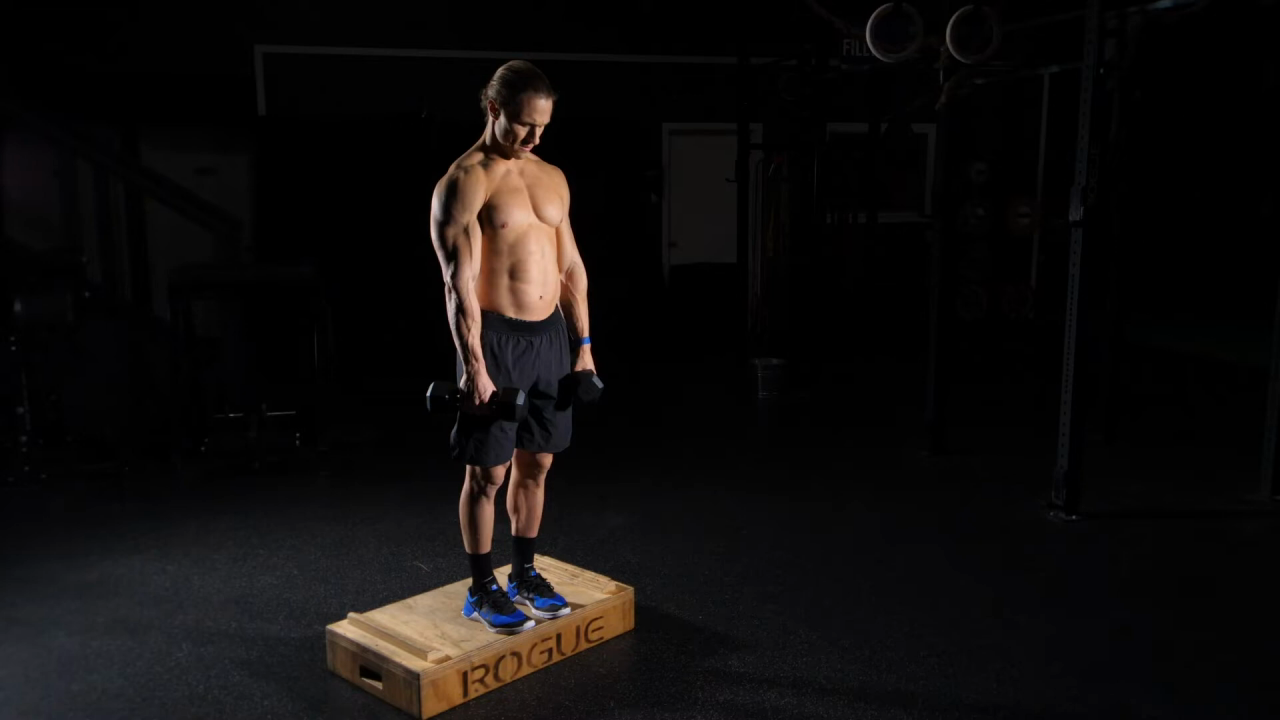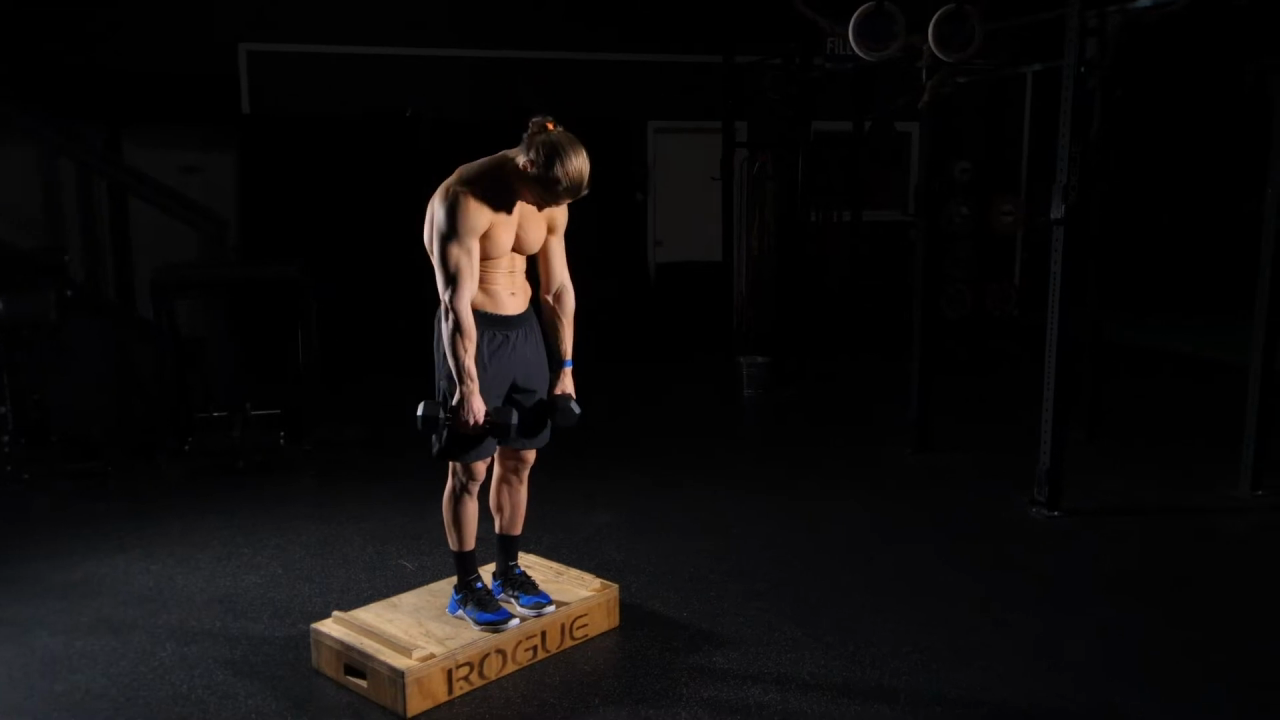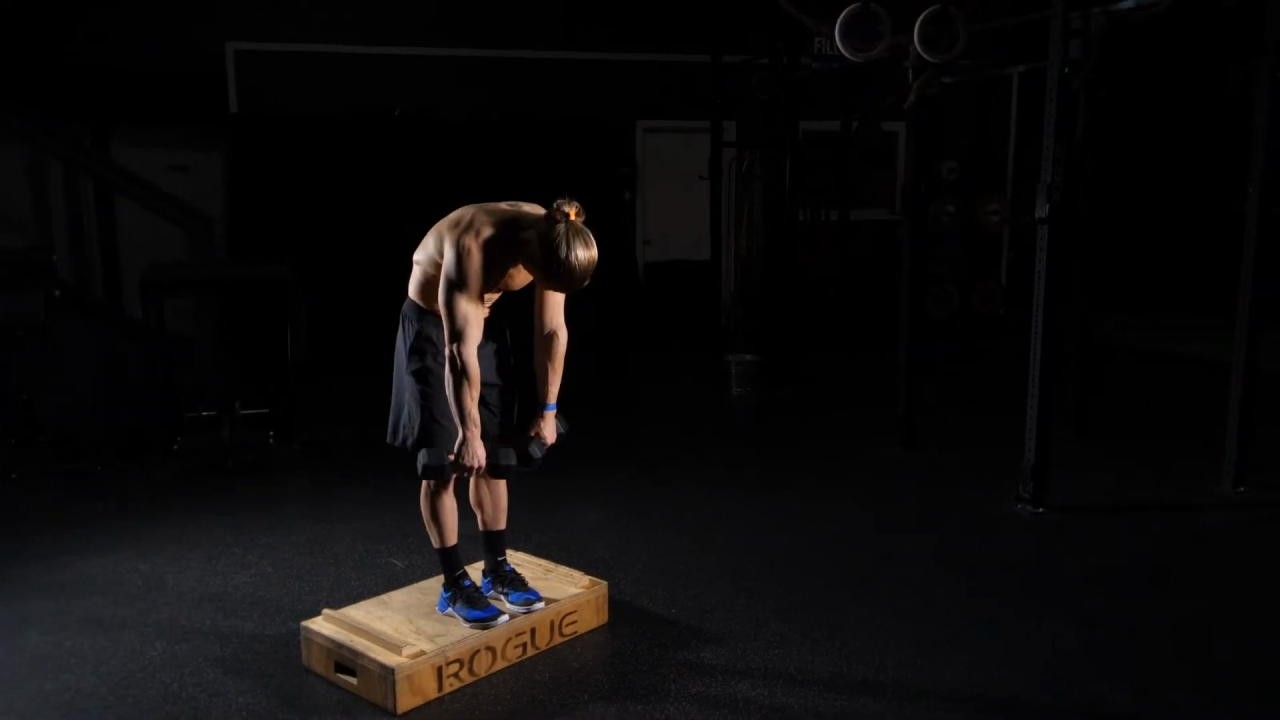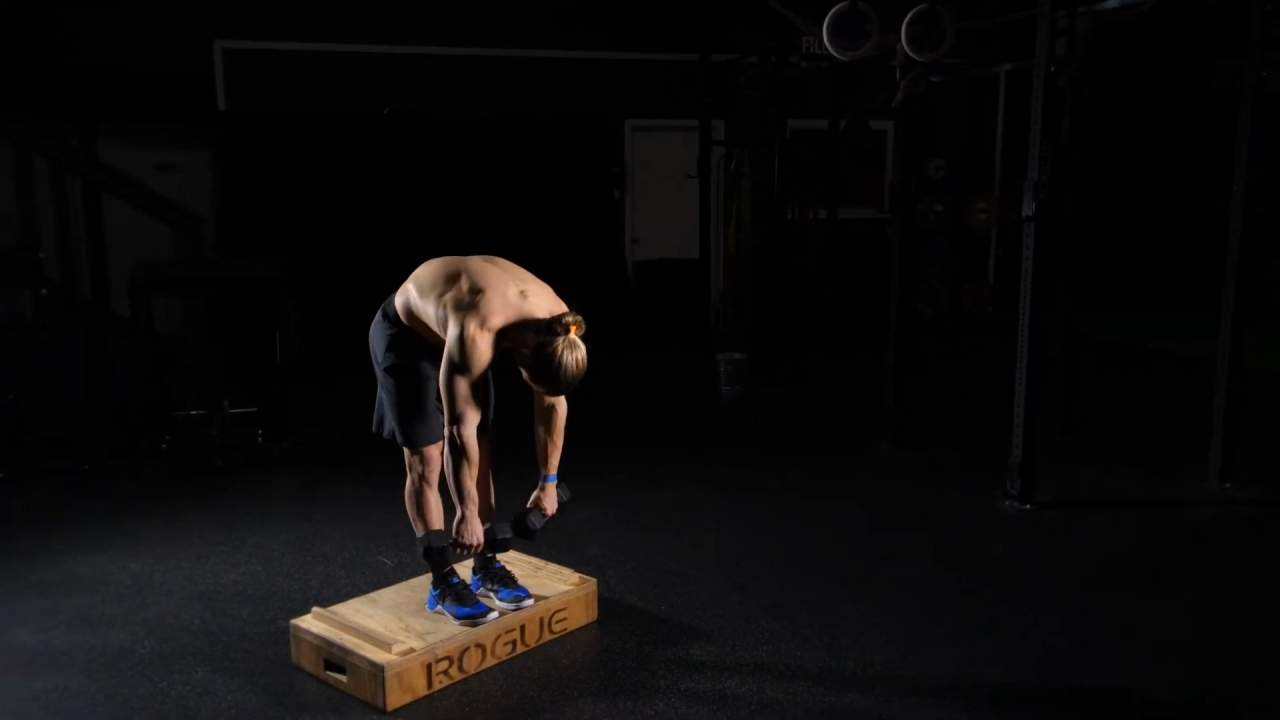
dt=1s
person 1, frame 1
left shoulder: (552, 178)
right shoulder: (464, 181)
left elbow: (571, 268)
right elbow: (459, 283)
left wrist: (583, 345)
right wrist: (474, 365)
left hip: (550, 338)
right hip: (496, 340)
left knee: (536, 465)
right knee: (488, 472)
left ankle: (524, 575)
right ankle: (481, 591)
person 1, frame 2
left shoulder: (550, 204)
right shoulder: (464, 199)
left elbow: (559, 288)
right elbow: (457, 302)
left wrist: (565, 367)
right wrist: (468, 385)
left hip: (523, 330)
right hip: (473, 334)
left knee: (519, 459)
right knee: (470, 468)
left ankle: (508, 573)
right ankle: (467, 588)
person 1, frame 3
left shoulder: (554, 242)
right shoulder: (474, 246)
left elbow: (552, 332)
right elbow: (460, 350)
left wrist: (548, 410)
right wrist: (468, 432)
left hip: (483, 325)
right hip: (432, 329)
left knee: (495, 456)
right knee: (445, 462)
left ankle: (497, 570)
right ankle: (455, 586)
person 1, frame 4
left shoulder: (557, 321)
right shoulder: (476, 331)
left elbow: (553, 403)
right elbow: (459, 428)
left wrist: (548, 482)
right wrist: (467, 512)
left hip: (452, 332)
right hip: (404, 334)
left knee: (481, 450)
right knee: (427, 460)
left ankle: (487, 568)
right ankle: (443, 585)
